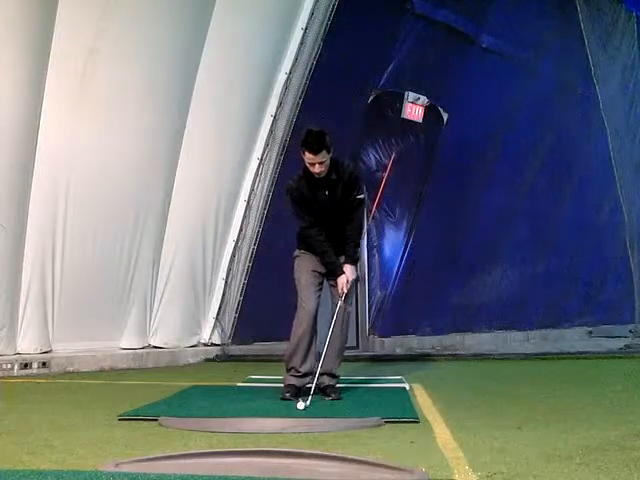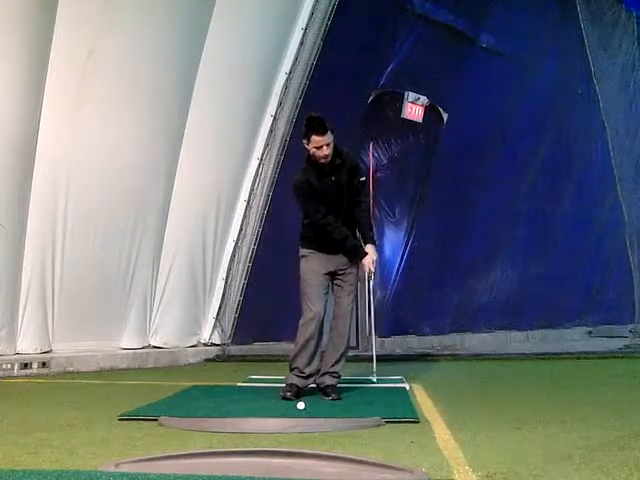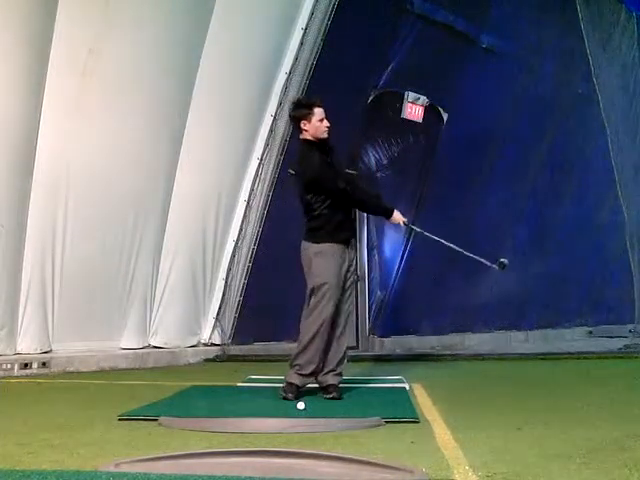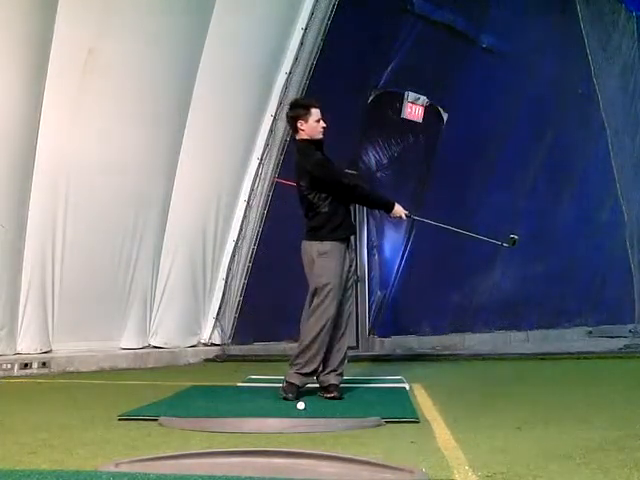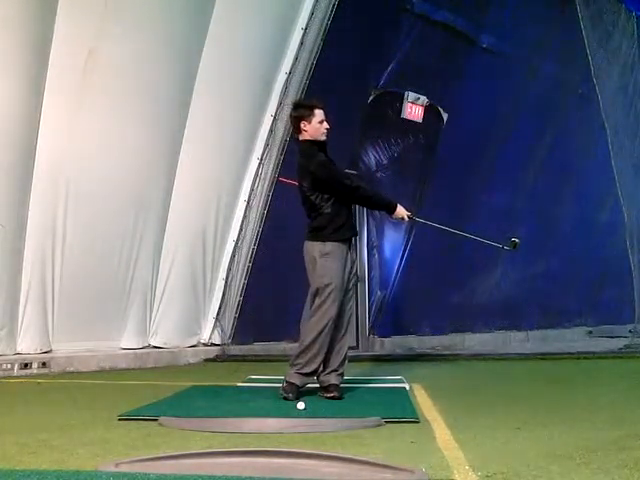
dt=1s
person 1, frame 1
left shoulder: (349, 176)
right shoulder: (297, 187)
left elbow: (354, 222)
right elbow: (312, 232)
left wrist: (350, 262)
right wrist: (336, 271)
left hip: (343, 255)
right hip: (310, 254)
left knee: (342, 312)
right knee: (307, 310)
left ankle: (326, 378)
right ankle: (295, 377)
person 1, frame 2
left shoulder: (349, 164)
right shoulder: (304, 181)
left elbow: (361, 205)
right elbow: (327, 222)
left wrist: (368, 243)
right wrist: (361, 253)
left hip: (347, 254)
right hip: (316, 253)
left knee: (343, 316)
right knee: (314, 314)
left ankle: (327, 378)
right ankle: (298, 377)
person 1, frame 3
left shoulder: (323, 152)
right shoulder: (310, 161)
left elbow: (349, 186)
right elbow: (347, 193)
left wrist: (383, 209)
right wrist: (388, 212)
left hip: (343, 243)
right hip: (322, 246)
left knee: (341, 313)
right knee: (320, 312)
left ankle: (329, 377)
right ankle: (297, 377)
person 1, frame 4
left shoulder: (314, 157)
right shoulder: (310, 160)
left elbow: (343, 189)
right elbow: (350, 187)
right wrist: (389, 206)
left hip: (339, 243)
right hip: (323, 245)
left knee: (340, 313)
right knee: (322, 313)
left ankle: (329, 378)
right ankle: (296, 378)
person 1, frame 5
left shoulder: (316, 158)
right shoulder: (313, 161)
left elbow: (345, 189)
right elbow: (352, 189)
right wrist: (392, 207)
left hip: (341, 243)
right hip: (325, 245)
left knee: (341, 313)
right knee: (324, 313)
left ankle: (329, 377)
right ankle: (296, 377)
